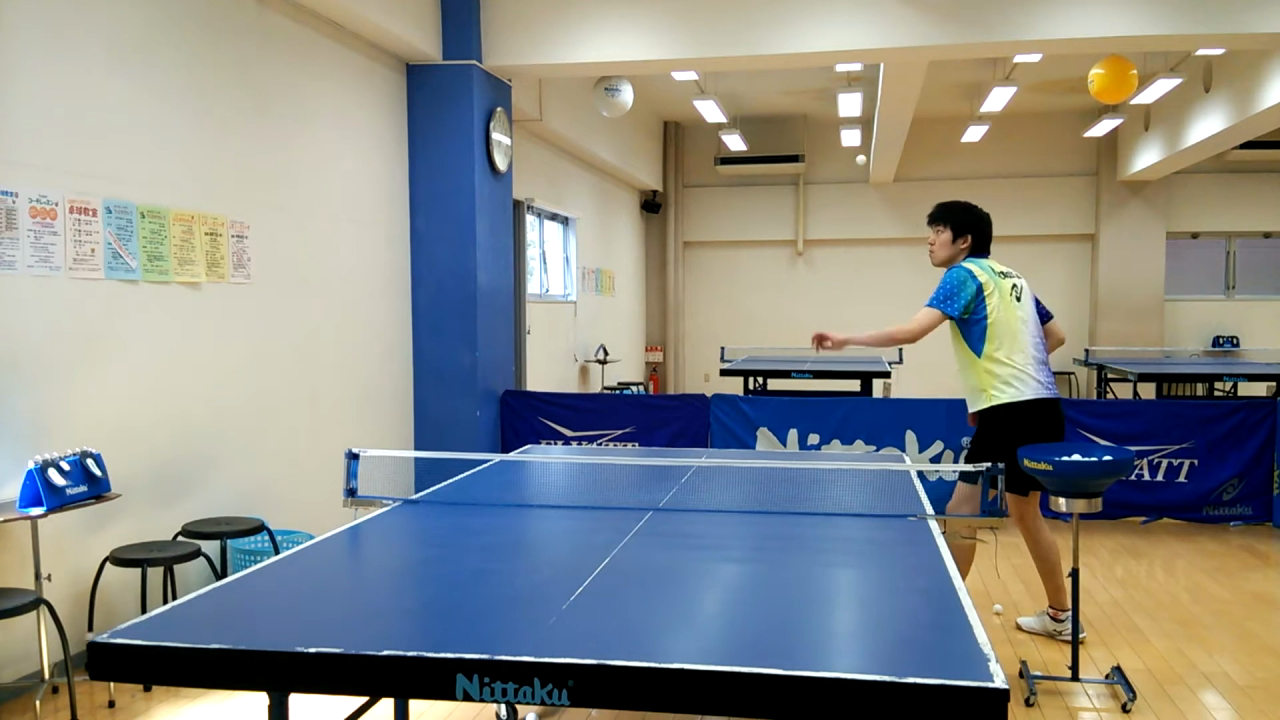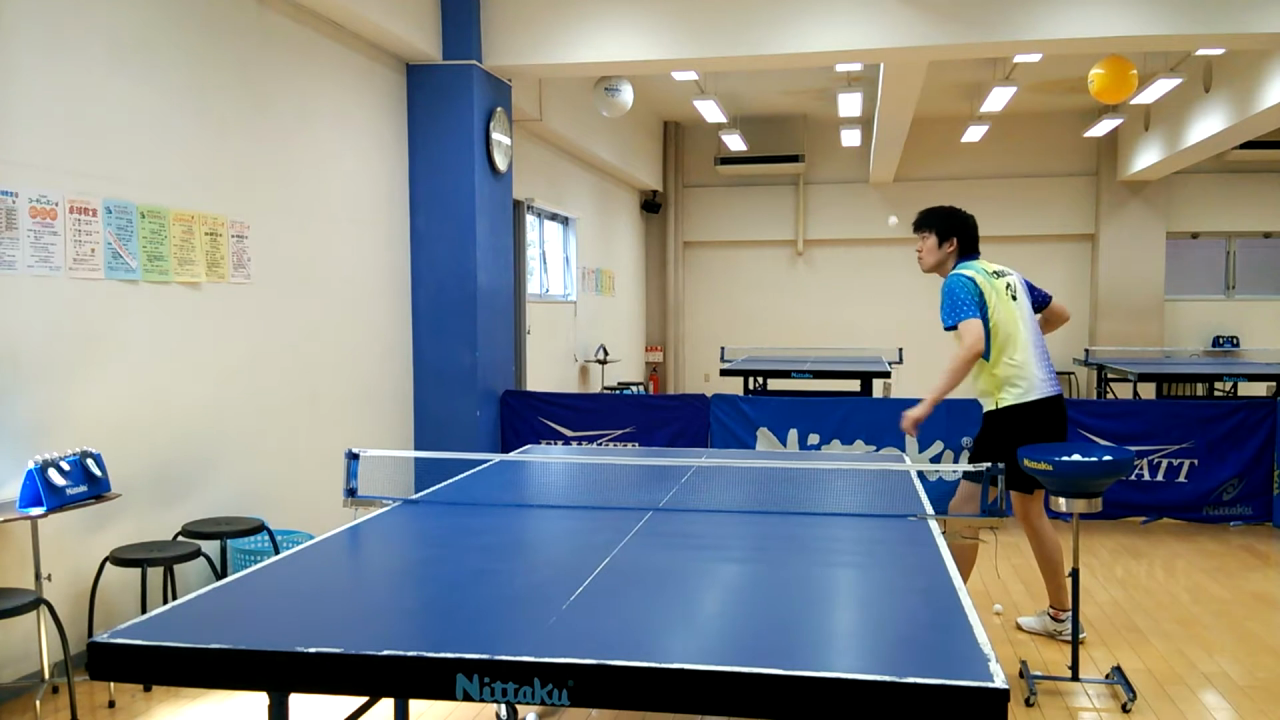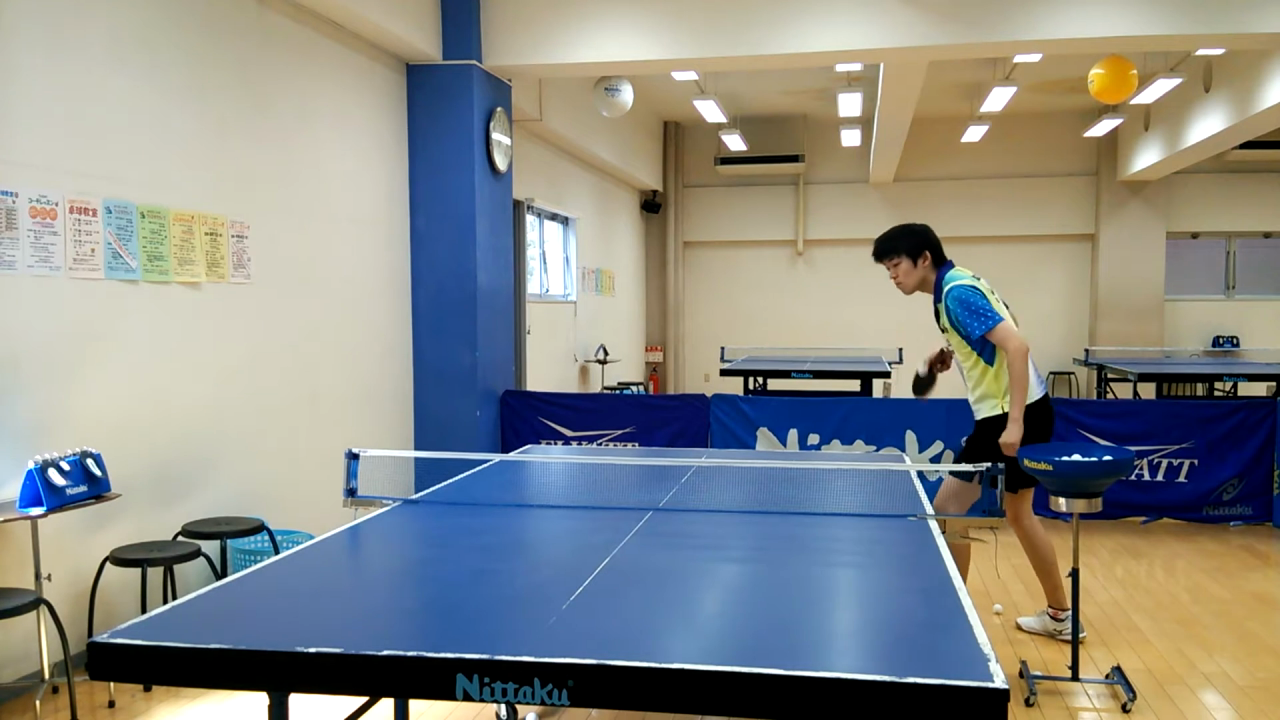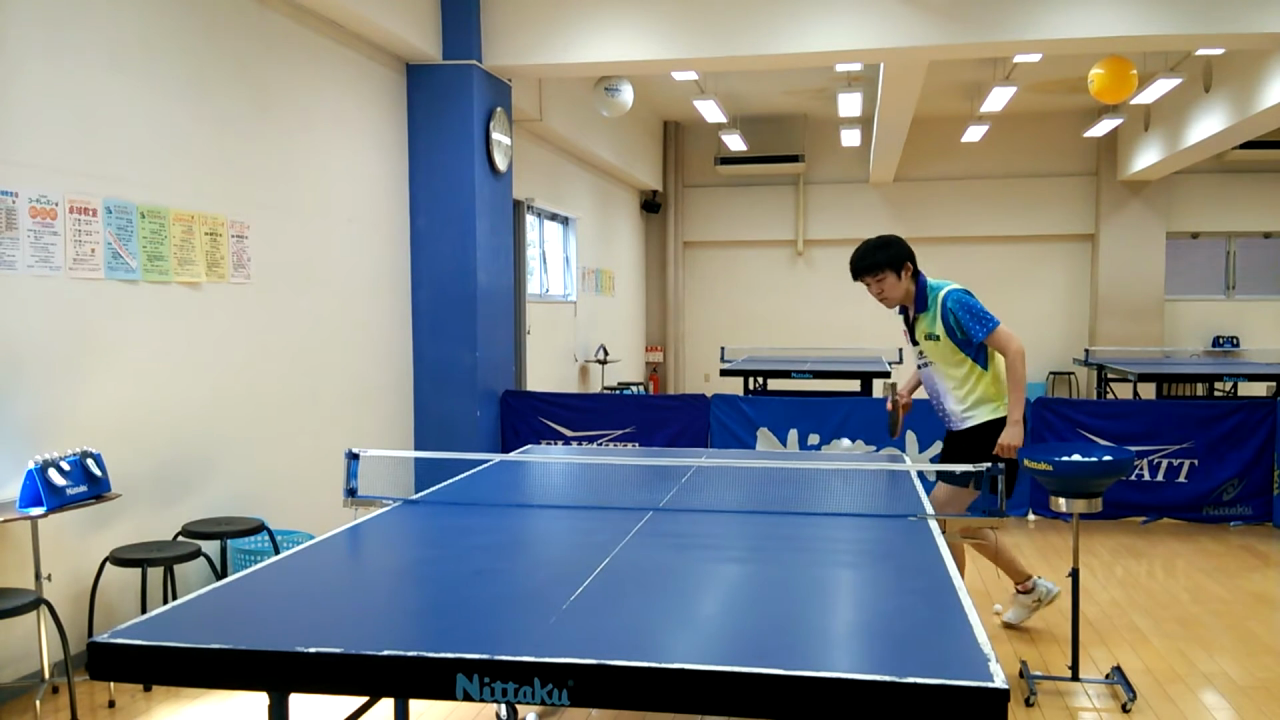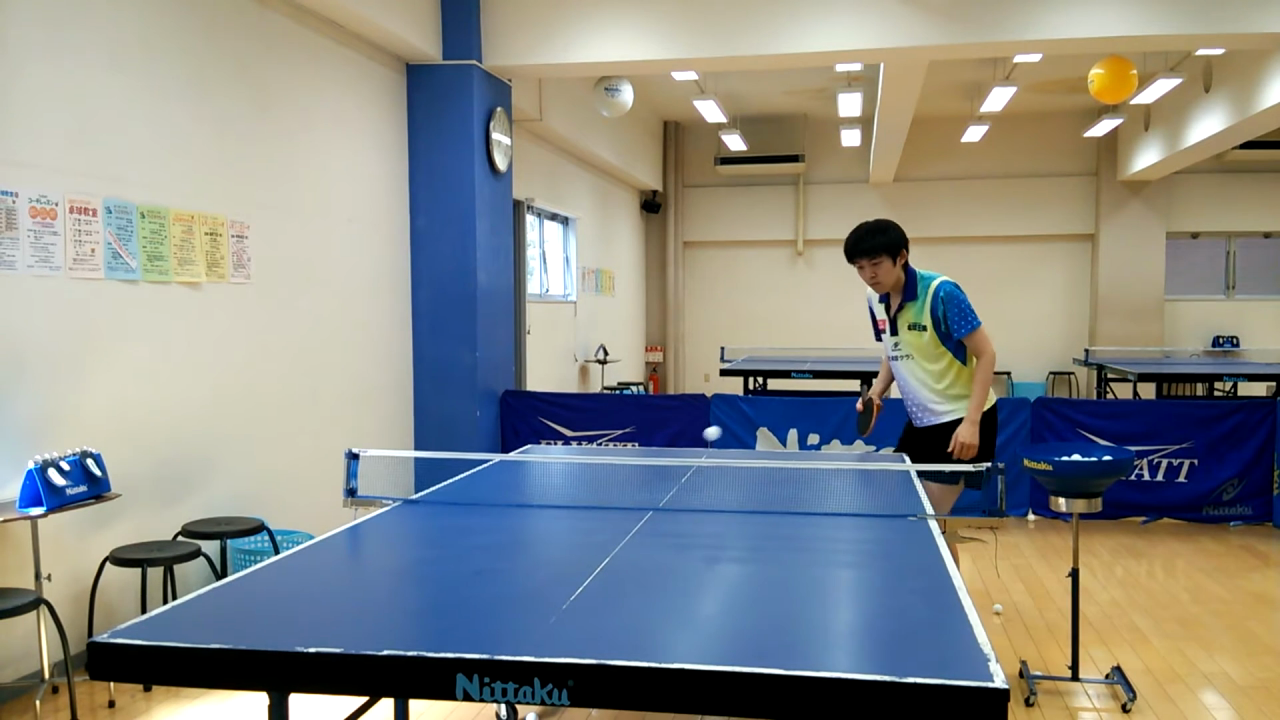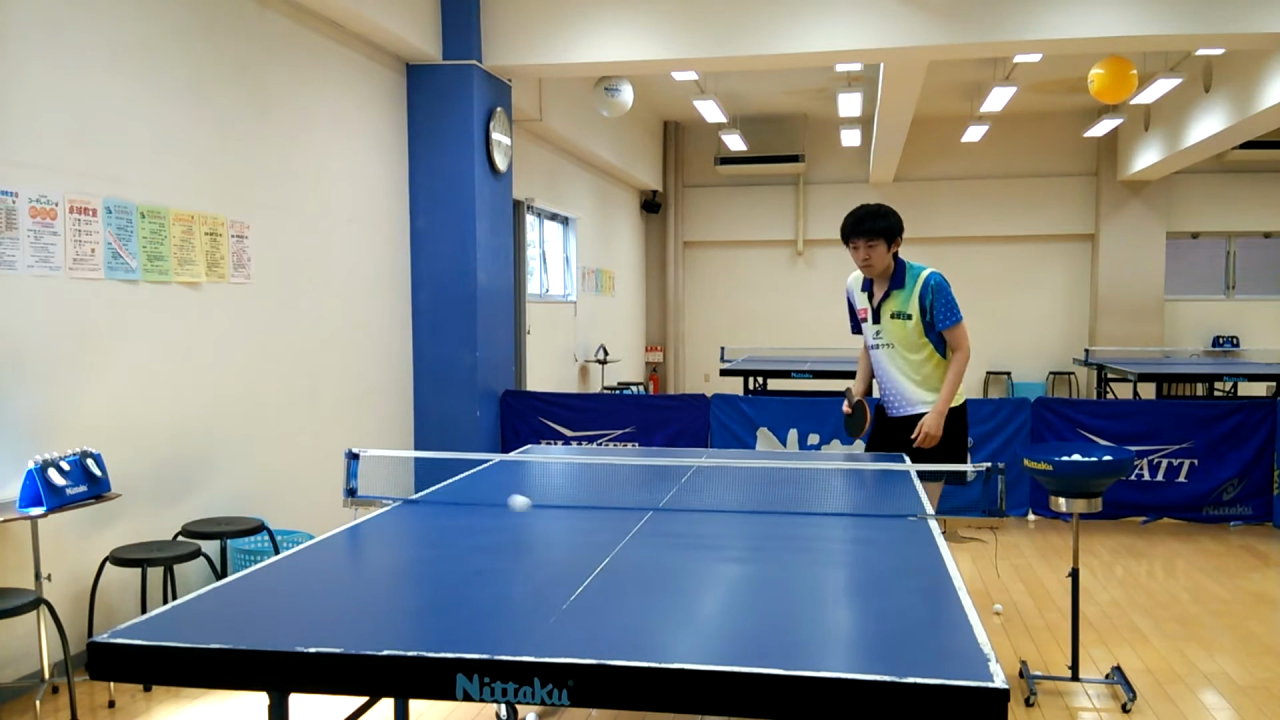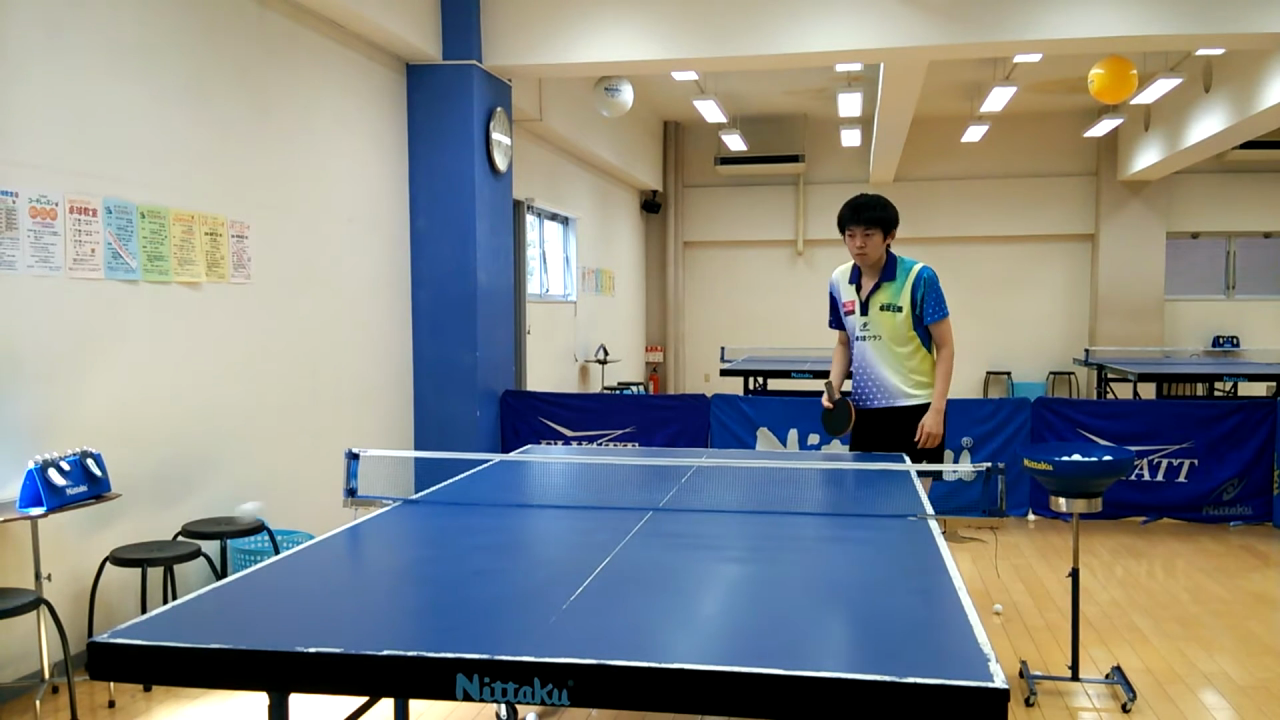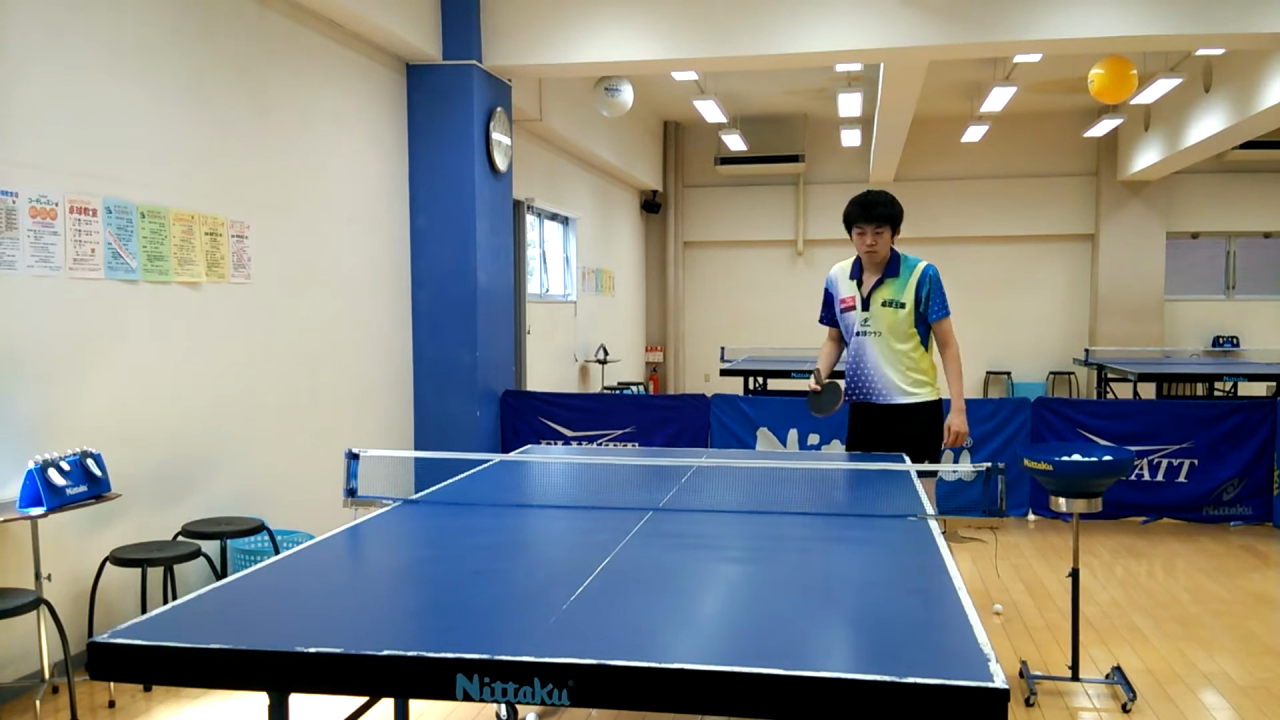
dt=0.2s
person 1, frame 1
left shoulder: (964, 275)
right shoulder: (1011, 278)
left elbow: (913, 331)
right elbow: (1056, 336)
left wrist: (846, 339)
left hip: (1009, 413)
right hip: (1043, 408)
left knee: (960, 514)
right knee: (1027, 512)
right ankle: (1061, 615)
person 1, frame 2
left shoulder: (959, 282)
right shoulder: (1005, 275)
left elbow: (971, 347)
right elbow: (1056, 313)
left wrist: (926, 405)
left hip: (1014, 412)
right hip: (1047, 405)
left knee: (962, 512)
right knee: (1029, 511)
right ankle: (1061, 616)
person 1, frame 3
left shoulder: (958, 292)
right shoulder: (961, 284)
left elbow: (1018, 346)
left wrist: (1015, 422)
right wrist: (952, 352)
left hip: (1010, 416)
right hip: (1026, 411)
left knee: (947, 511)
right knee: (1019, 512)
right ankle: (1060, 614)
person 1, frame 4
left shoulder: (950, 299)
right shoulder: (908, 308)
left elbow: (1013, 350)
left wrist: (1014, 423)
right wrist: (909, 388)
left hip: (990, 424)
right hip: (964, 425)
left knee: (938, 517)
right knee: (953, 518)
right ankle: (1029, 586)
person 1, frame 5
left shoulder: (941, 293)
right shoulder: (876, 298)
left elbow: (985, 355)
left wrist: (972, 424)
right wrist: (876, 392)
left hip: (959, 420)
right hip: (919, 422)
person 1, frame 6
left shoulder: (929, 283)
right shoulder: (855, 288)
left elbow: (961, 349)
left wrist: (937, 412)
right wrist: (857, 394)
left hip: (933, 415)
right hip: (889, 415)
person 1, frame 7
left shoulder: (919, 278)
right shoulder: (839, 282)
left elbow: (945, 347)
left wrist: (937, 409)
right wrist: (834, 388)
left hip: (915, 410)
right hip: (866, 412)
person 1, frame 8
left shoulder: (922, 275)
right shoulder: (837, 278)
left elbow: (947, 346)
left wrist: (958, 409)
right wrist: (821, 375)
left hip: (915, 408)
right hip: (863, 409)
